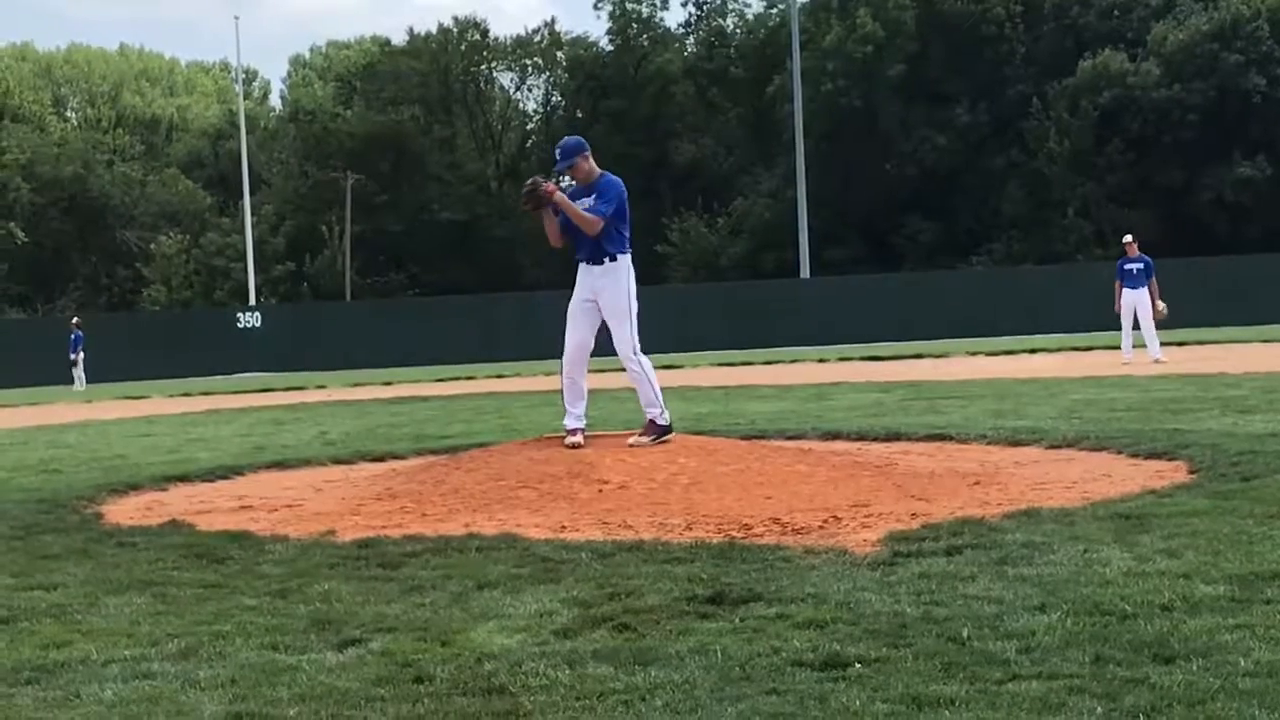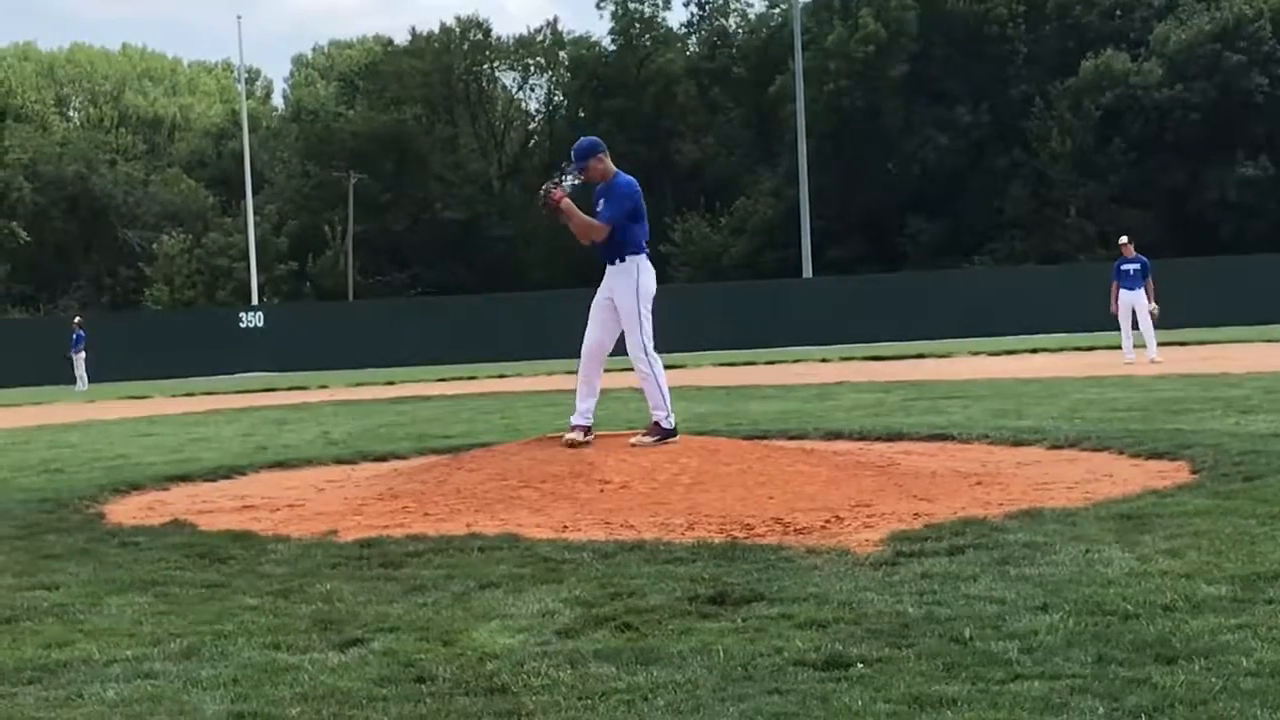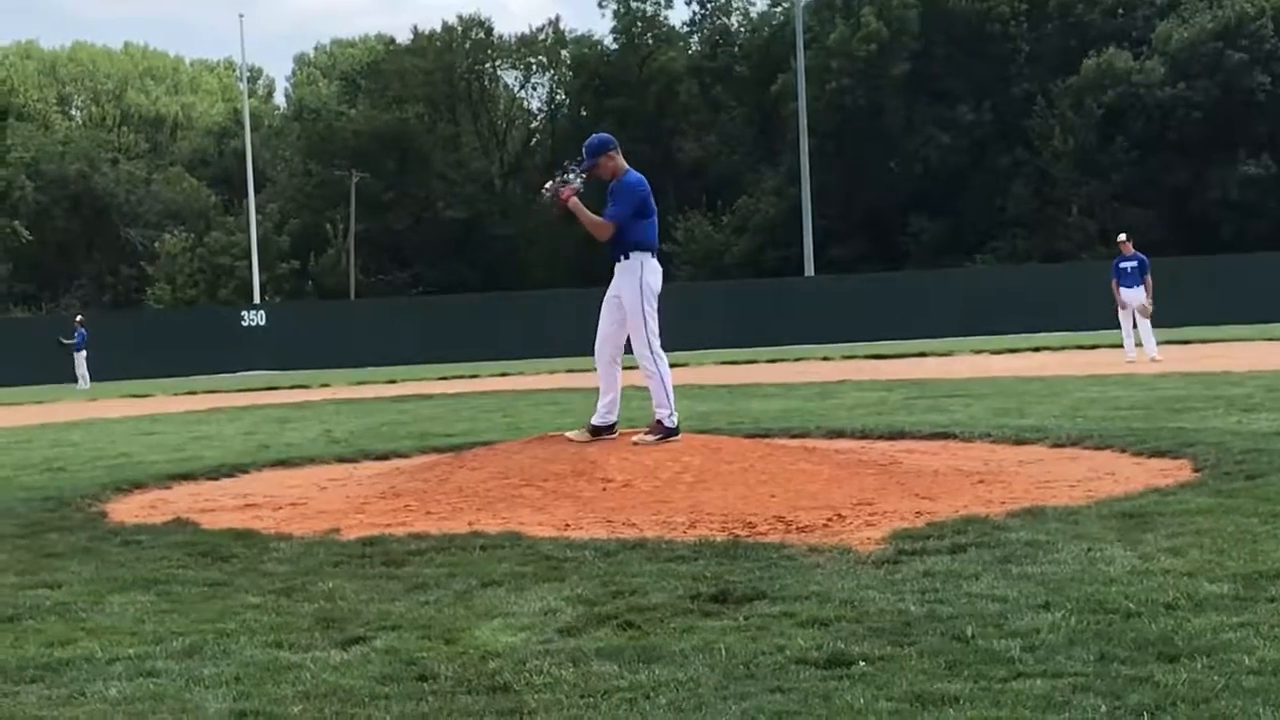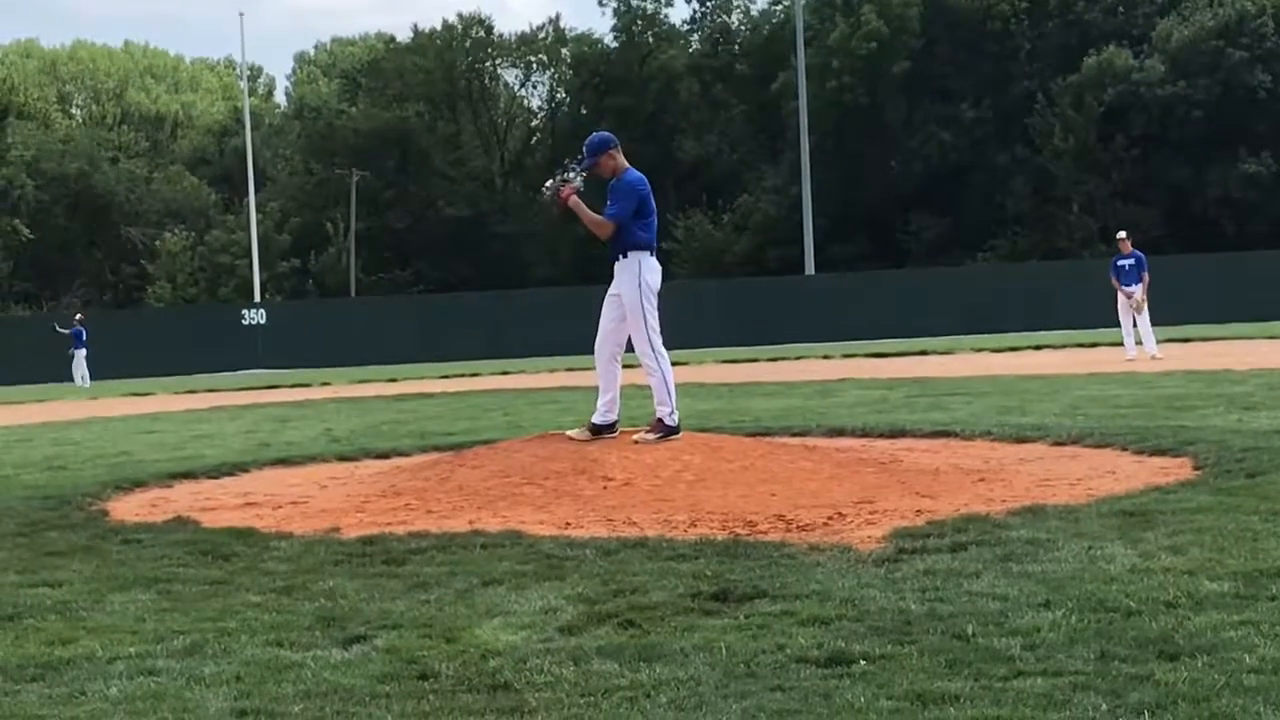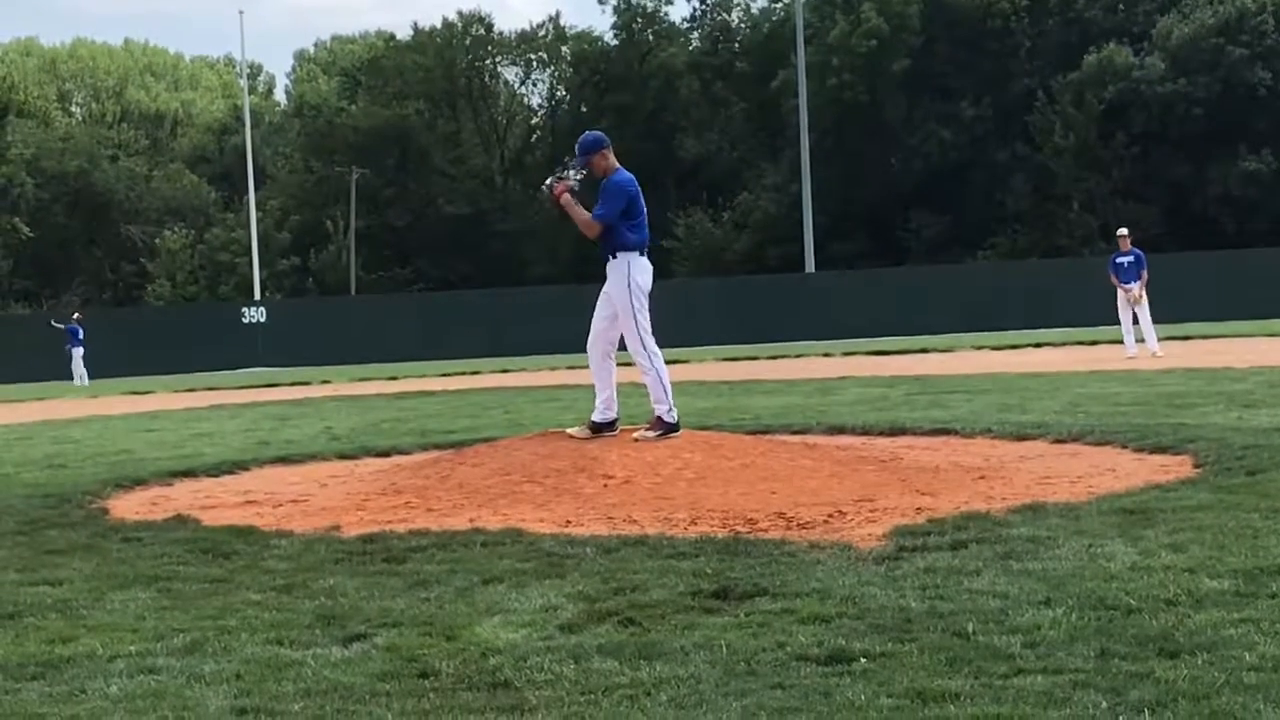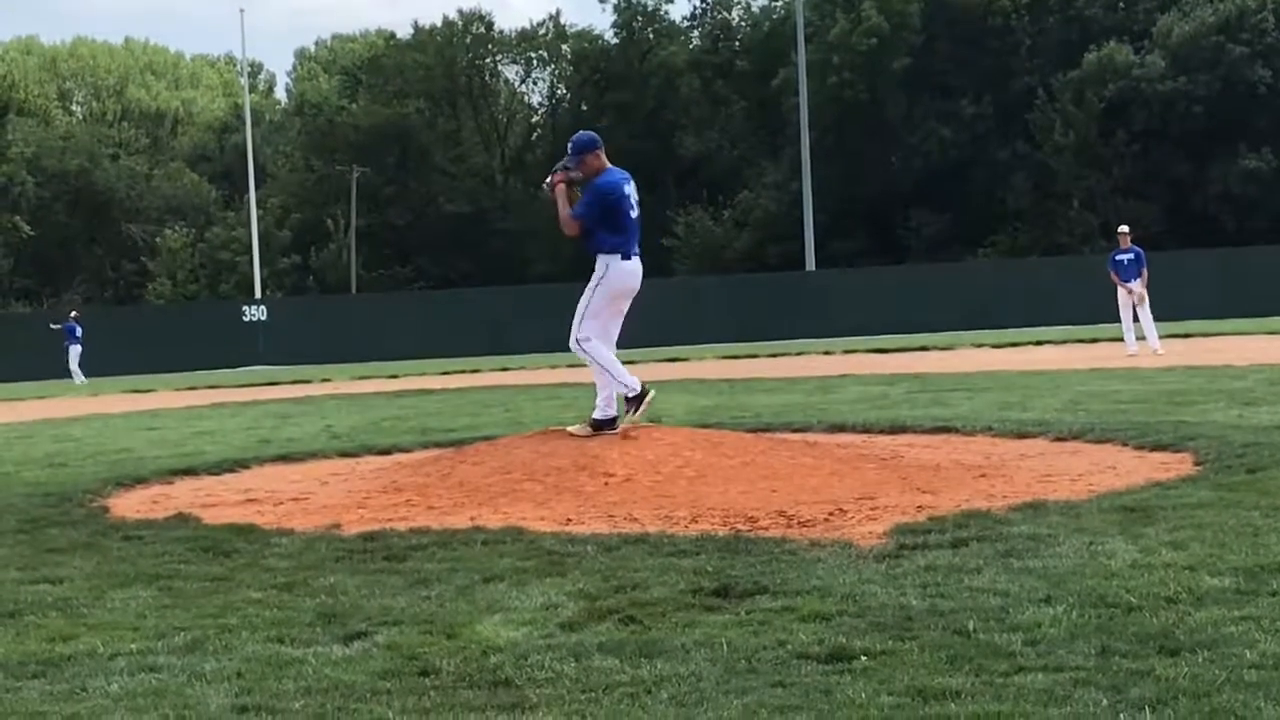
dt=0.2s
person 1, frame 1
left shoulder: (611, 185)
right shoulder: (575, 194)
left elbow: (593, 226)
right elbow: (558, 241)
left wrist: (561, 200)
right wrist: (546, 208)
left hip: (615, 271)
right hip: (586, 274)
left knee: (628, 350)
right knee: (573, 353)
left ankle: (659, 420)
right ankle: (574, 423)
person 1, frame 2
left shoulder: (624, 186)
right shoulder: (602, 191)
left elbow: (599, 233)
right elbow: (587, 238)
left wrist: (567, 205)
right wrist: (563, 211)
left hip: (633, 271)
right hip: (613, 273)
left knee: (641, 350)
right knee: (592, 350)
left ankle: (665, 423)
right ankle: (582, 421)
person 1, frame 3
left shoulder: (632, 184)
right shoulder: (618, 186)
left elbow: (604, 232)
right elbow: (604, 230)
left wrist: (574, 204)
right wrist: (575, 205)
left hip: (638, 268)
right hip: (623, 271)
left knee: (646, 347)
right knee: (606, 349)
left ankle: (667, 421)
right ankle: (605, 421)
person 1, frame 4
left shoulder: (631, 182)
right shoulder: (620, 184)
left elbow: (605, 230)
right elbow: (606, 227)
left wrist: (574, 202)
right wrist: (574, 204)
left hip: (637, 267)
right hip: (624, 270)
left knee: (648, 346)
right knee: (606, 346)
left ankle: (668, 420)
right ankle: (605, 420)
person 1, frame 5
left shoulder: (618, 184)
right shoulder: (620, 181)
left elbow: (592, 230)
right elbow: (600, 222)
left wrist: (565, 199)
right wrist: (570, 201)
left hip: (628, 267)
right hip: (621, 267)
left knee: (640, 343)
right knee: (599, 345)
left ankle: (667, 417)
right ankle: (605, 418)
person 1, frame 6
left shoulder: (602, 186)
right shoulder: (622, 178)
left elbow: (571, 228)
left wrist: (561, 189)
right wrist: (573, 187)
left hip: (613, 267)
right hip: (629, 266)
left knee: (584, 337)
right knee: (601, 342)
left ankle: (634, 391)
right ankle: (605, 416)
